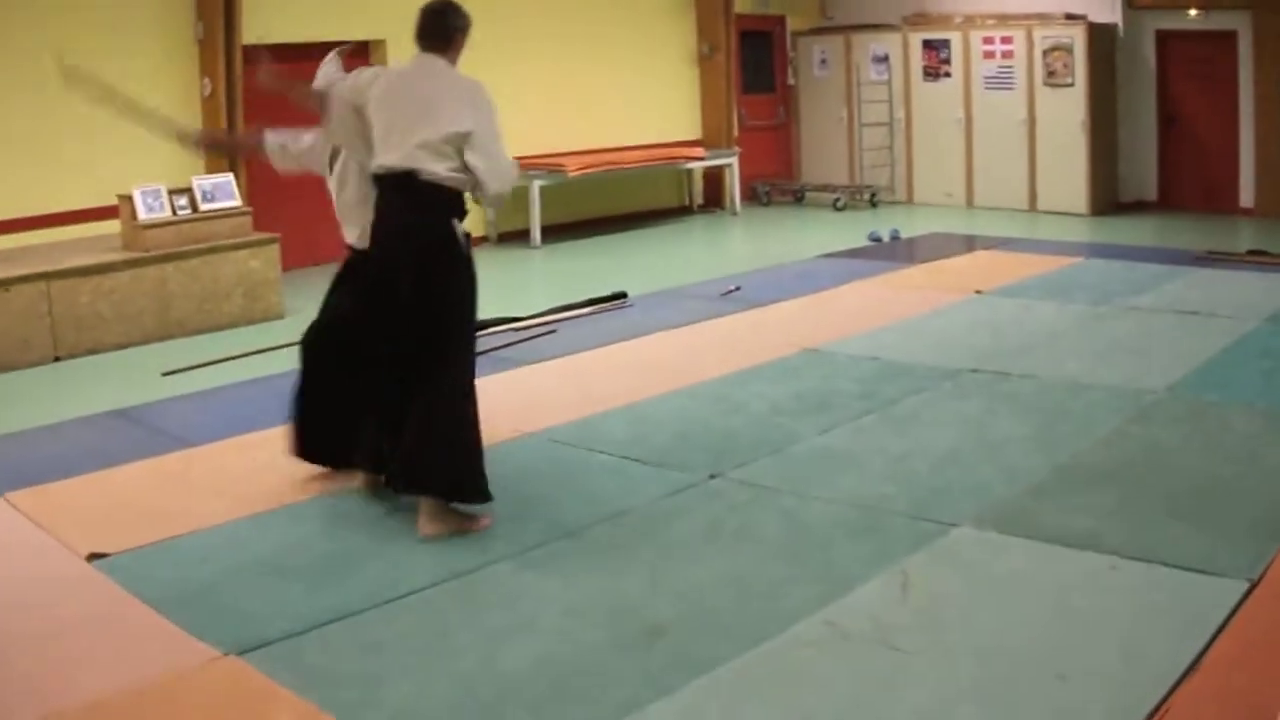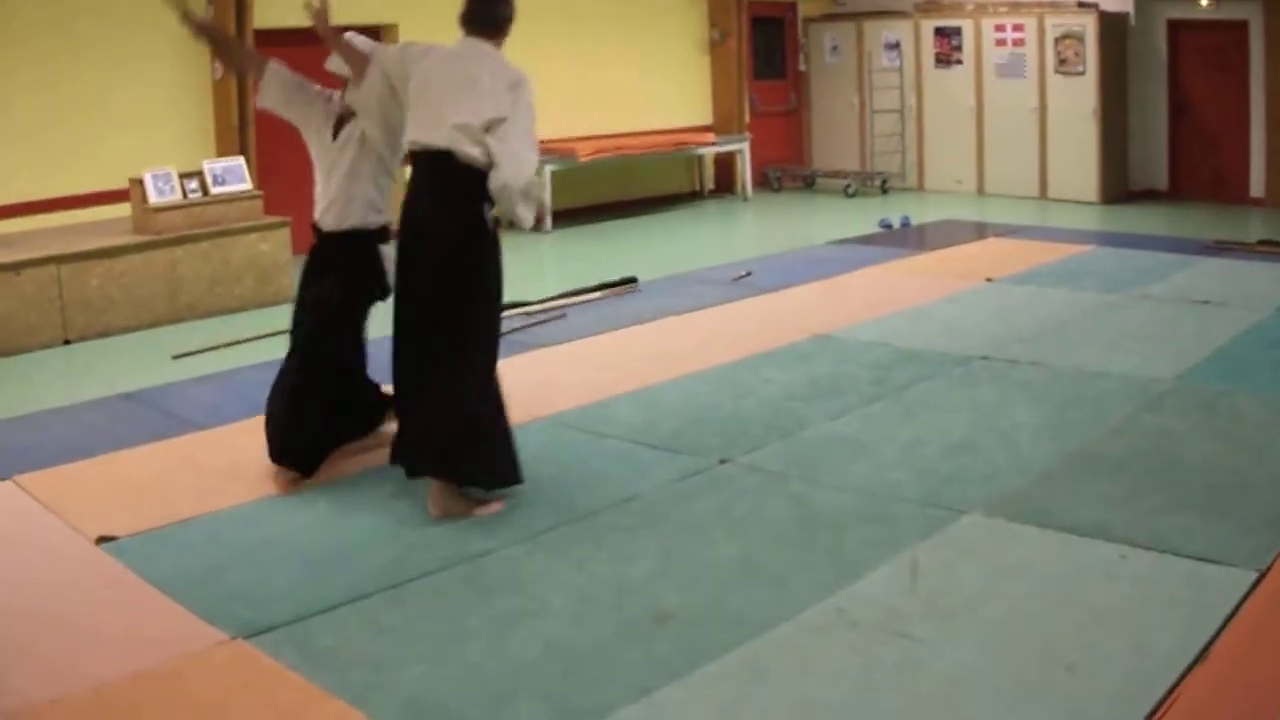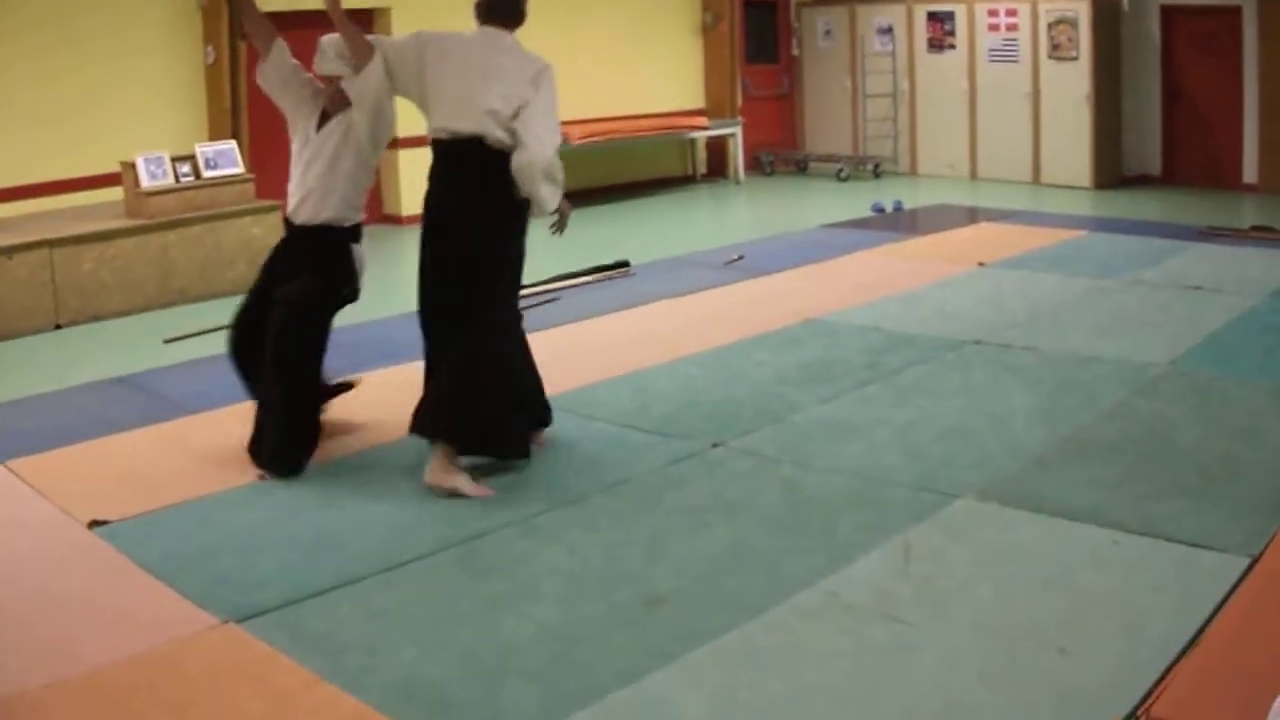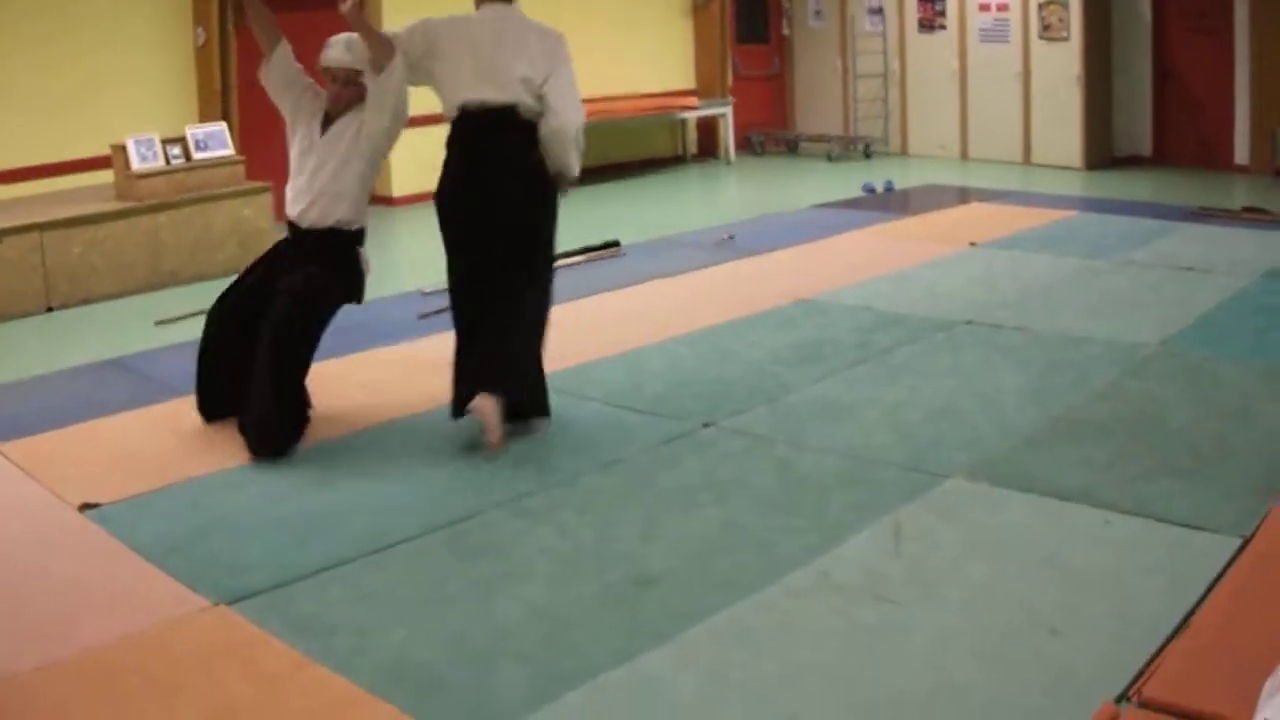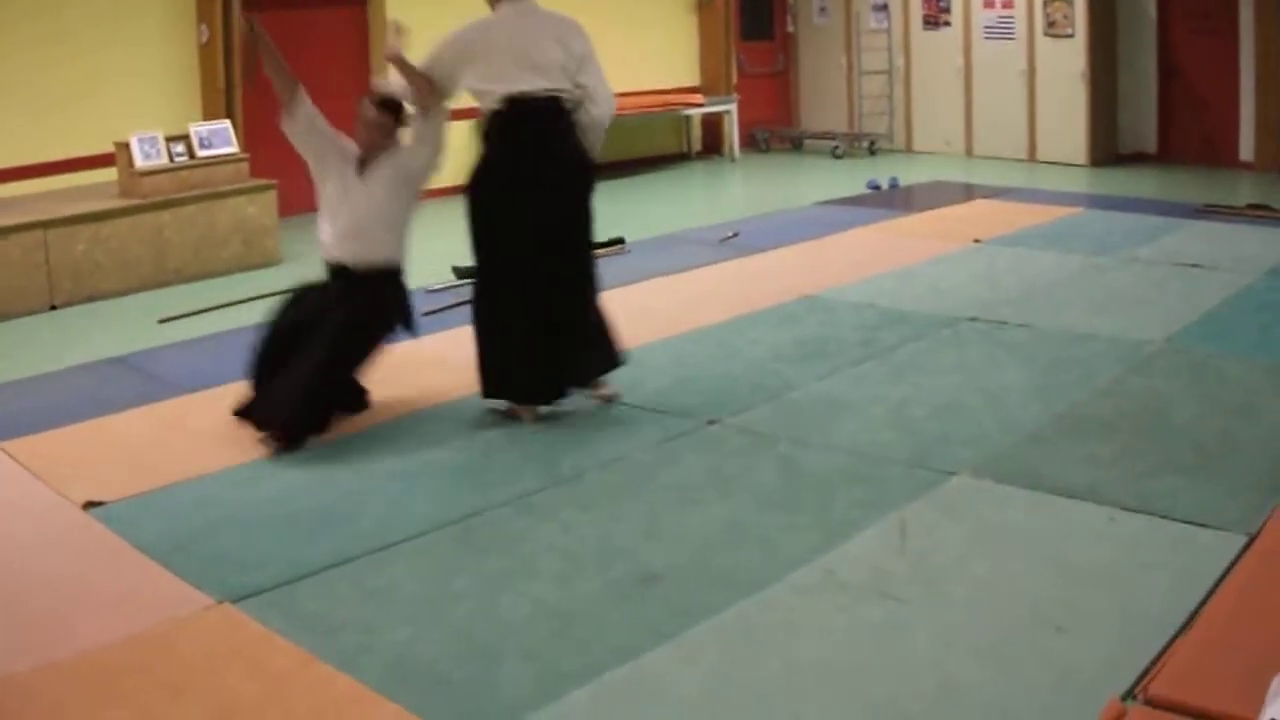
dt=0.2s
person 1, frame 1
left shoulder: (379, 83)
right shoulder: (466, 93)
left elbow: (331, 101)
right elbow: (496, 177)
right wrist: (467, 178)
left hip: (388, 223)
right hip: (434, 227)
left knee: (393, 350)
right knee: (444, 360)
left ankle: (392, 465)
right ankle: (436, 503)
person 1, frame 2
left shoulder: (421, 59)
right shoulder: (509, 80)
left elbow: (368, 62)
right elbow: (514, 167)
right wrist: (531, 210)
left hip: (420, 201)
right hip: (465, 208)
left knee: (428, 329)
right knee: (463, 340)
left ankle: (479, 448)
right ankle: (447, 485)
person 1, frame 3
left shoulder: (436, 48)
right shoulder: (532, 69)
left elbow: (372, 53)
right elbow: (537, 149)
right wrist: (553, 200)
left hip: (446, 188)
right hip: (494, 193)
left knee: (453, 309)
right knee: (485, 317)
left ankle: (519, 422)
right ankle: (443, 457)
person 1, frame 4
right shoulder: (545, 39)
right elbow: (563, 118)
right wrist: (566, 168)
left hip: (466, 161)
right hip: (519, 161)
left knee: (476, 282)
right knee: (524, 283)
left ankle: (485, 390)
right ankle: (494, 392)
person 1, frame 5
left shoulder: (474, 36)
left elbow: (428, 82)
right elbow: (598, 103)
right wrist: (586, 148)
left hip: (505, 153)
right hip: (562, 151)
left knee: (505, 273)
right knee: (569, 262)
left ankle: (524, 391)
right ankle: (590, 372)
person 2, frame 1
right shoulder: (326, 144)
right elbow: (268, 144)
right wrist: (210, 140)
right hip: (362, 263)
left knee: (328, 347)
right knee: (336, 351)
person 2, frame 2
left shoulder: (383, 121)
right shoulder: (320, 109)
right elbow: (260, 69)
left hip: (360, 254)
right hip: (329, 247)
left knee: (317, 351)
right knee: (332, 349)
left ankle: (296, 451)
right ankle: (366, 414)
person 2, frame 3
left shoulder: (367, 120)
right shoulder: (305, 102)
left elbow: (368, 66)
right elbow: (268, 46)
left hip: (331, 251)
right hip: (295, 241)
left knee: (287, 345)
right knee: (250, 333)
left ankle: (282, 450)
right ankle: (310, 403)
person 2, frame 4
left shoulder: (372, 123)
right shoulder: (308, 106)
left elbow: (392, 66)
right elbow: (273, 47)
left hip: (336, 256)
right hip: (296, 245)
left knee: (282, 327)
right knee: (231, 314)
left ankle: (270, 430)
right ankle: (237, 400)
person 2, frame 5
left shoulder: (405, 168)
right shoulder: (335, 155)
left elbow: (431, 112)
right elbow: (292, 100)
left wrist: (400, 62)
right wrist: (260, 41)
left hip: (378, 291)
right hip: (339, 284)
left knee: (333, 344)
left ankle: (283, 417)
